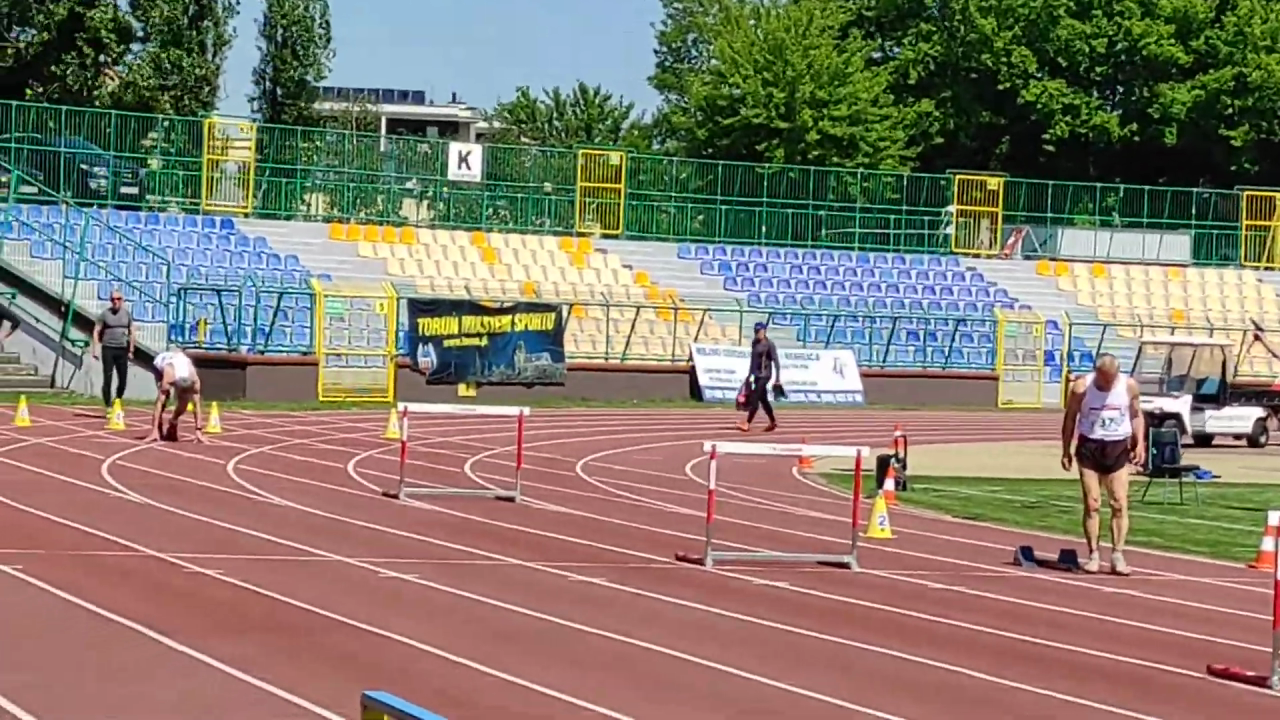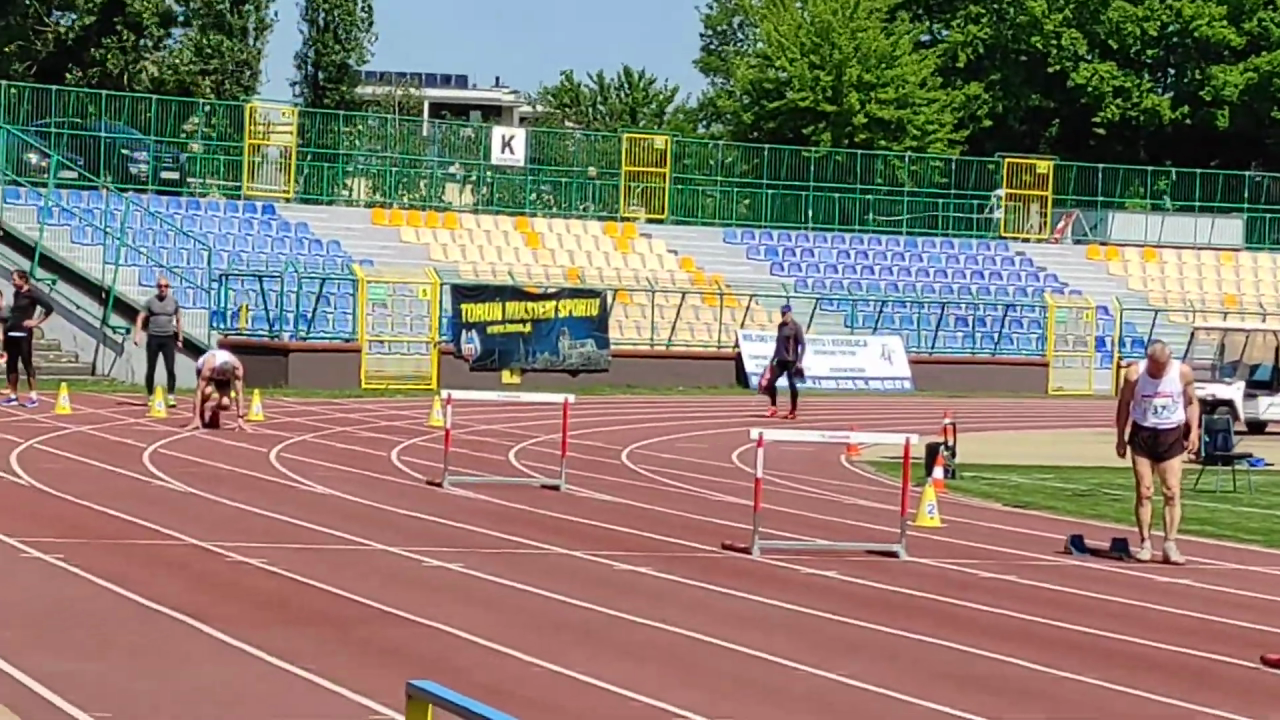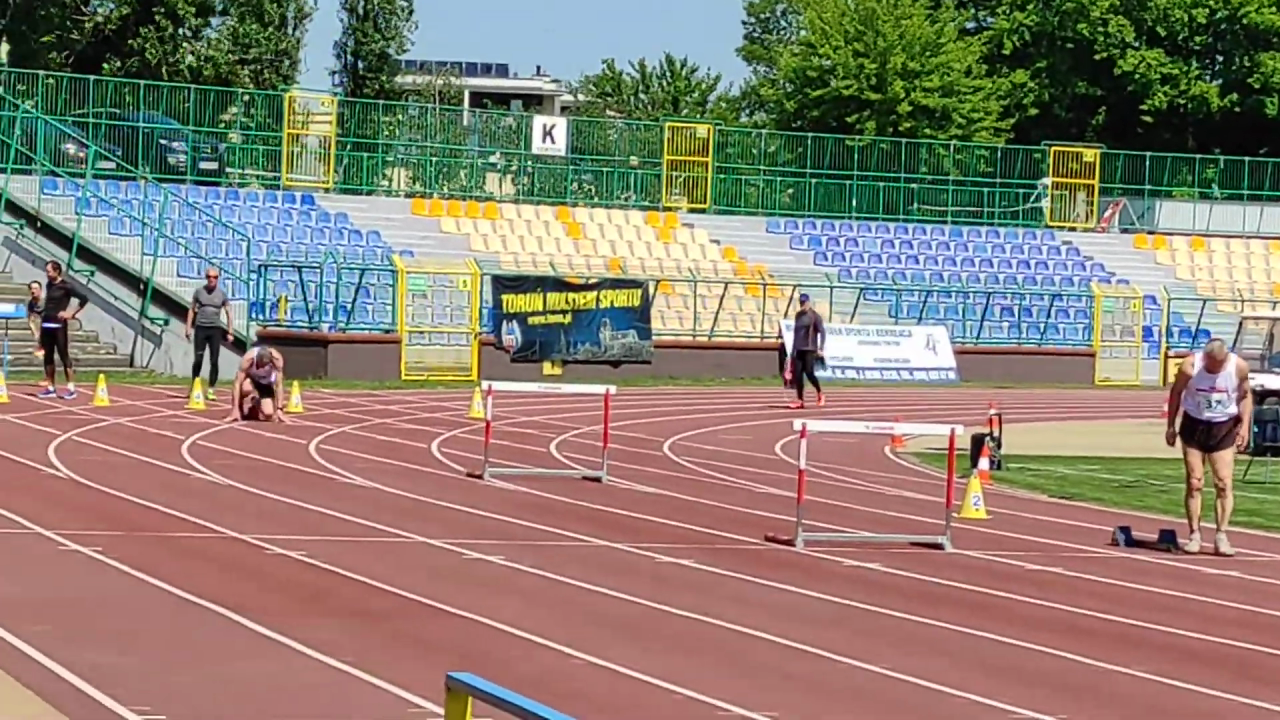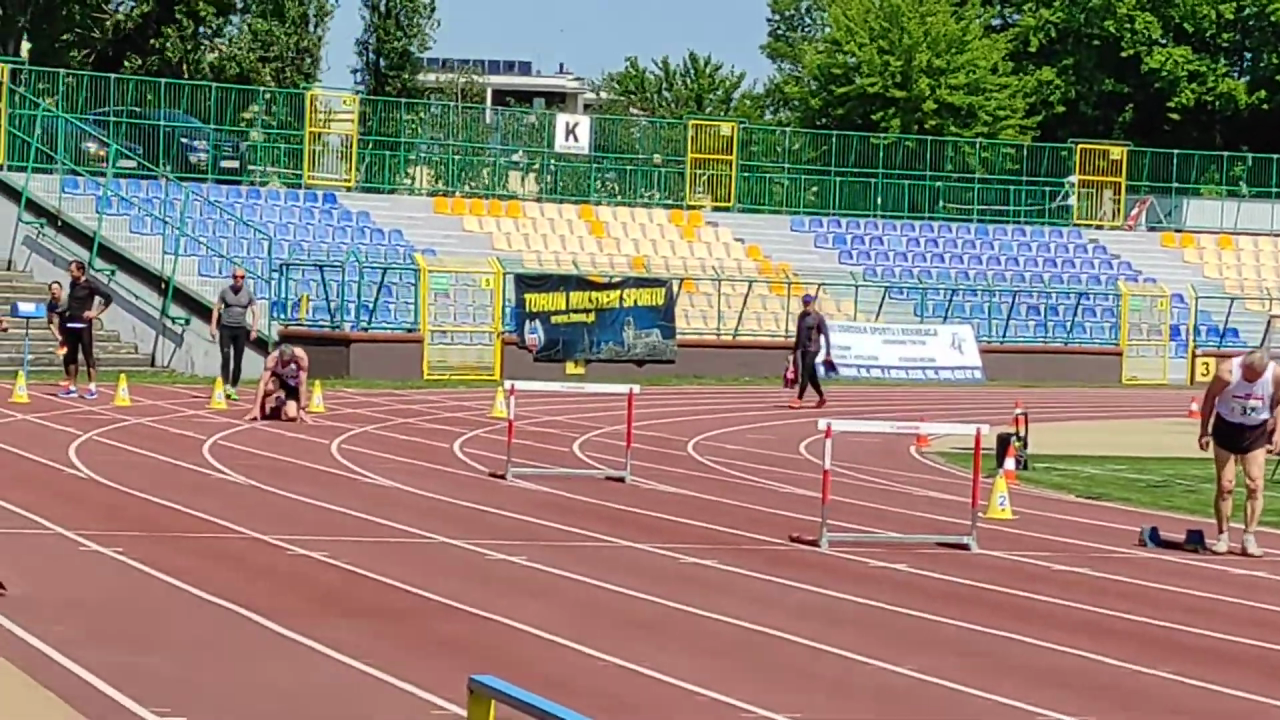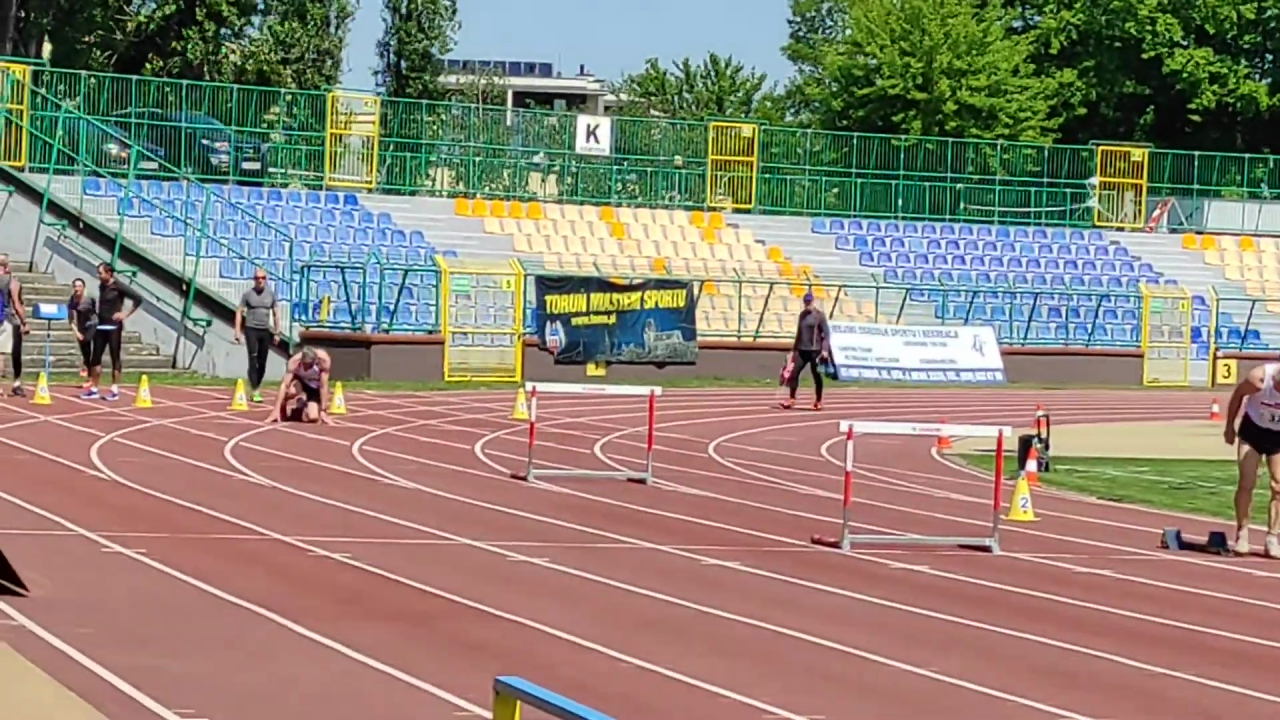
dt=0.4s
person 1, frame 1
left shoulder: (1130, 386)
right shoulder: (1081, 387)
left elbow: (1136, 415)
right elbow: (1070, 417)
left wrist: (1140, 444)
right wrist: (1066, 450)
left hip: (1118, 447)
right hip: (1089, 446)
left knee: (1120, 504)
right knee: (1091, 504)
left ankle: (1117, 555)
right ankle: (1093, 555)
person 1, frame 2
left shoulder: (1183, 372)
right shoulder: (1134, 374)
left elbow: (1191, 402)
right elbow: (1124, 404)
left wrist: (1194, 432)
right wrist: (1121, 438)
left hip: (1172, 435)
right hip: (1142, 434)
left knee: (1172, 492)
right knee: (1144, 491)
left ankle: (1170, 544)
right ankle: (1145, 544)
person 1, frame 3
left shoulder: (1239, 367)
right shoulder: (1190, 366)
left elbow: (1245, 395)
right elbow: (1176, 393)
left wrist: (1245, 426)
right wrist: (1170, 426)
left hip: (1224, 427)
right hip: (1194, 426)
left knee: (1224, 483)
right knee: (1194, 483)
left ankle: (1221, 536)
right ankle: (1194, 535)
person 1, frame 4
right shoulder: (1227, 371)
right elbow: (1210, 397)
right wrist: (1204, 430)
left hip: (1257, 431)
right hip: (1226, 428)
left knee: (1255, 484)
right knee: (1225, 485)
left ankle: (1249, 537)
right ankle: (1223, 536)
person 1, frame 5
right shoulder: (1259, 377)
right elbow: (1238, 395)
right wrist: (1229, 426)
right hip: (1253, 430)
right knee: (1247, 483)
right ankle: (1242, 533)
